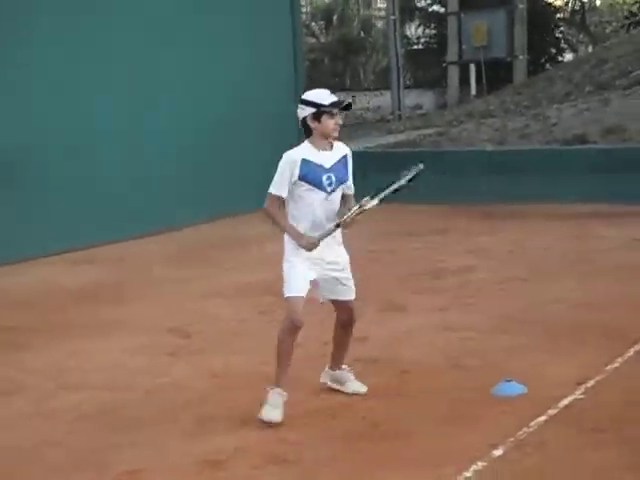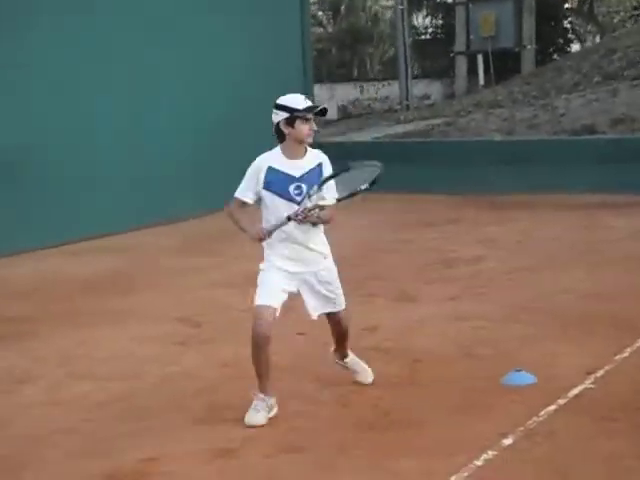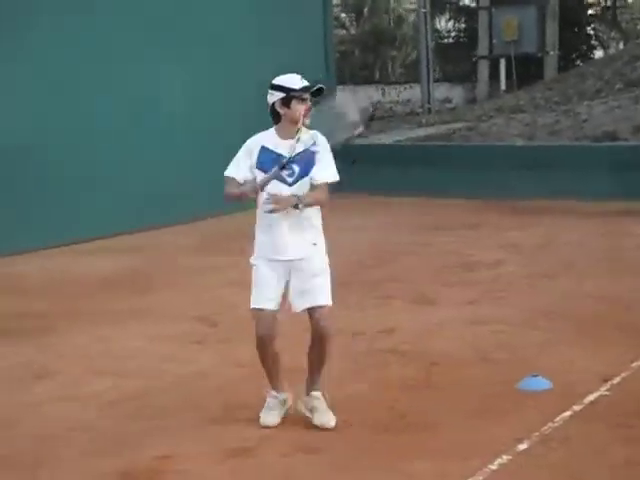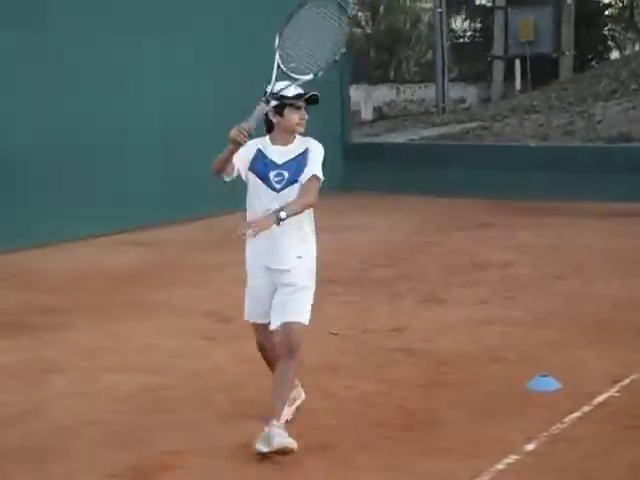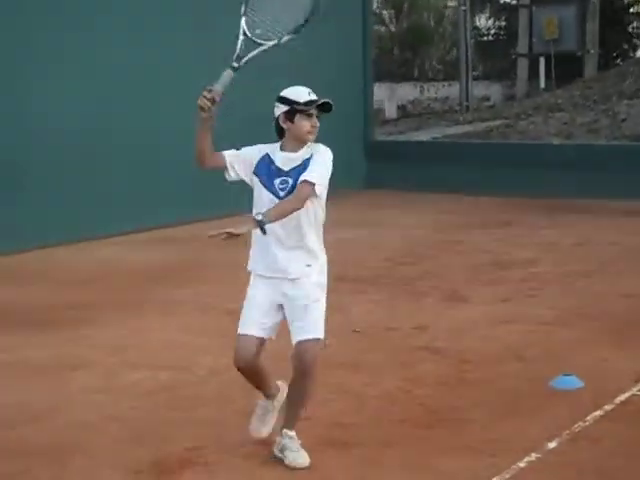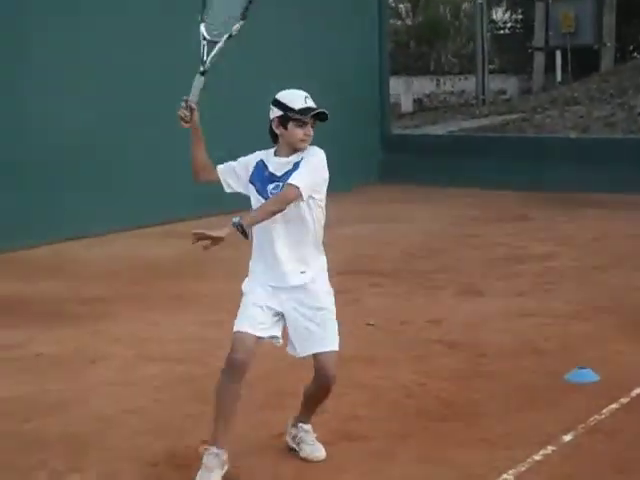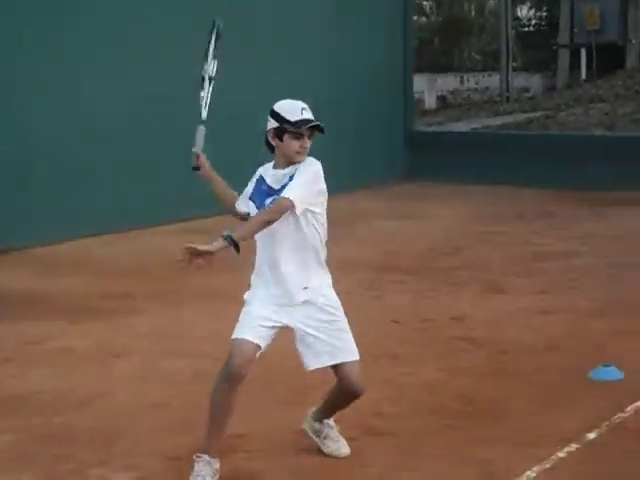
dt=0.2s
person 1, frame 1
left shoulder: (344, 154)
right shoulder: (294, 159)
right elbow: (273, 206)
left wrist: (349, 210)
right wrist: (297, 235)
left hip: (333, 248)
right hip: (300, 251)
left knee: (347, 315)
right knee: (295, 317)
left ankle: (335, 371)
right ankle: (276, 393)
person 1, frame 2
left shoulder: (321, 161)
right shoulder: (263, 165)
left elbow: (330, 211)
right elbow: (235, 207)
left wrist: (315, 217)
right wrist: (250, 228)
left hip: (316, 258)
right hip: (277, 262)
left knee: (340, 324)
right knee: (261, 330)
left ankle: (343, 356)
right ankle: (264, 397)
person 1, frame 3
left shoulder: (317, 142)
right shoulder: (256, 145)
left elbow: (322, 195)
right elbow: (229, 188)
left wrist: (295, 201)
right wrist: (244, 189)
left hip: (309, 249)
right hip: (268, 253)
left knee: (321, 327)
right knee: (264, 333)
left ankle: (313, 395)
right ankle: (277, 394)
person 1, frame 4
left shoulder: (311, 149)
right shoulder: (252, 150)
left elbow: (311, 195)
right elbow: (217, 171)
left wrist: (274, 217)
right wrist: (232, 145)
left hip: (298, 262)
right hip: (260, 261)
left knee: (292, 341)
right knee: (265, 342)
left ankle: (272, 429)
right ankle: (290, 390)
person 1, frame 5
left shoulder: (320, 156)
right shoulder: (258, 156)
left elbow: (300, 198)
right elbow: (205, 159)
left wrist: (255, 222)
right wrist: (205, 119)
left hip: (306, 273)
right hip: (265, 274)
left knee: (306, 358)
right knee: (244, 359)
left ankle: (287, 435)
right ankle: (273, 393)
person 1, frame 6
left shoulder: (314, 159)
right shoulder: (255, 163)
left elbow: (283, 199)
right elbow: (203, 174)
left wrist: (236, 227)
right wrist: (195, 129)
left hip: (308, 283)
right hip: (264, 282)
left knee: (327, 372)
right knee: (238, 359)
left ankle: (300, 428)
person 1, frame 7
left shoulder: (311, 170)
right shoulder: (262, 176)
left elbow: (275, 212)
right elbow: (239, 207)
left wrist: (226, 242)
right wrist: (206, 168)
left hip: (313, 294)
right hip: (267, 293)
left knee: (353, 384)
right knee: (235, 366)
left ankle: (320, 420)
